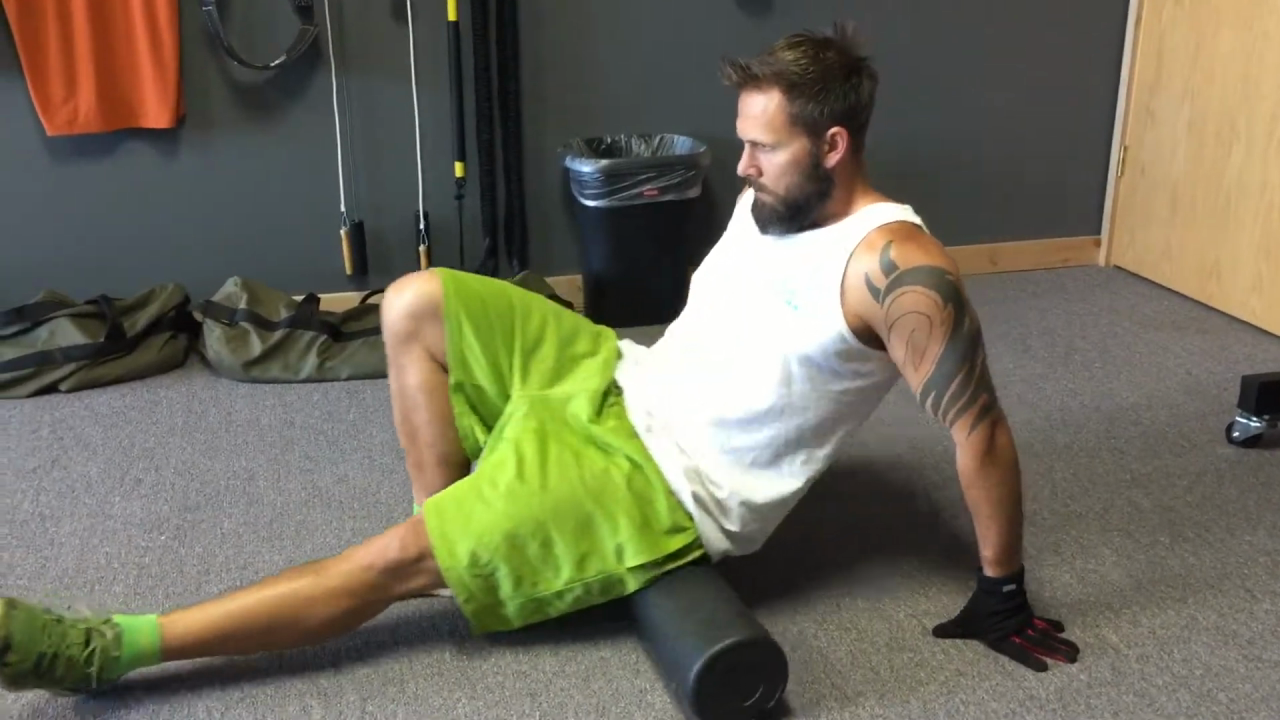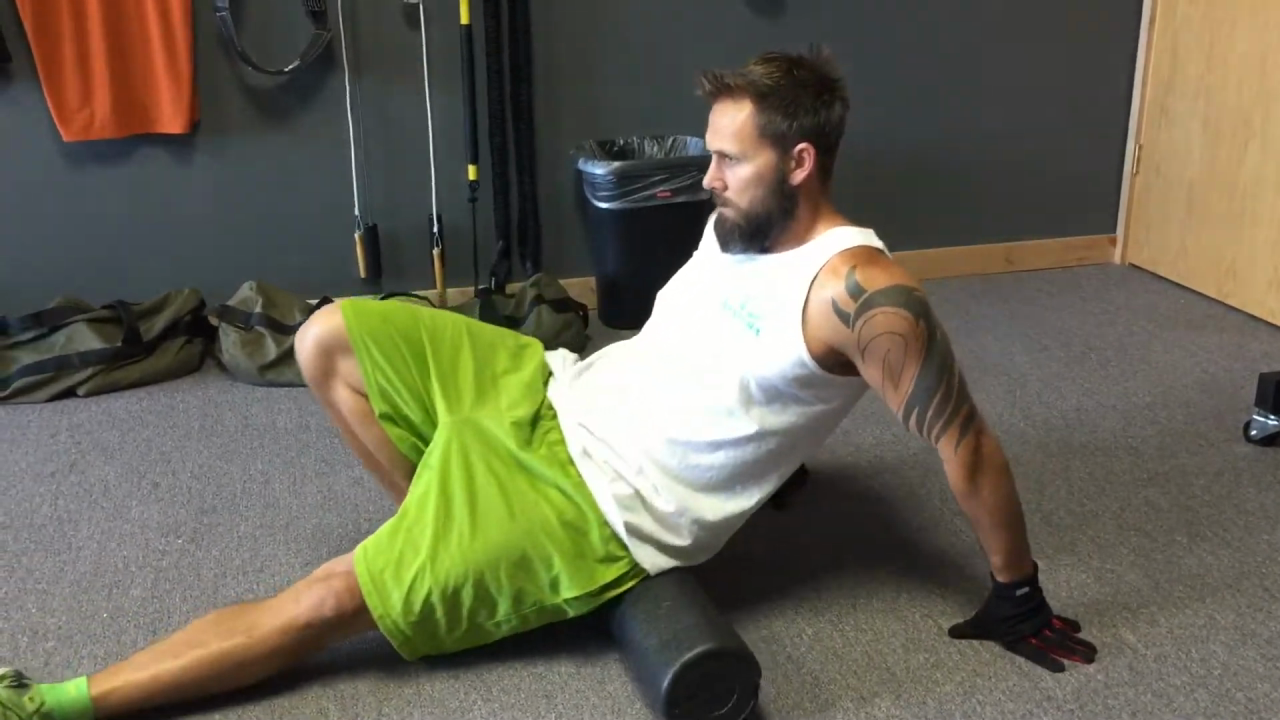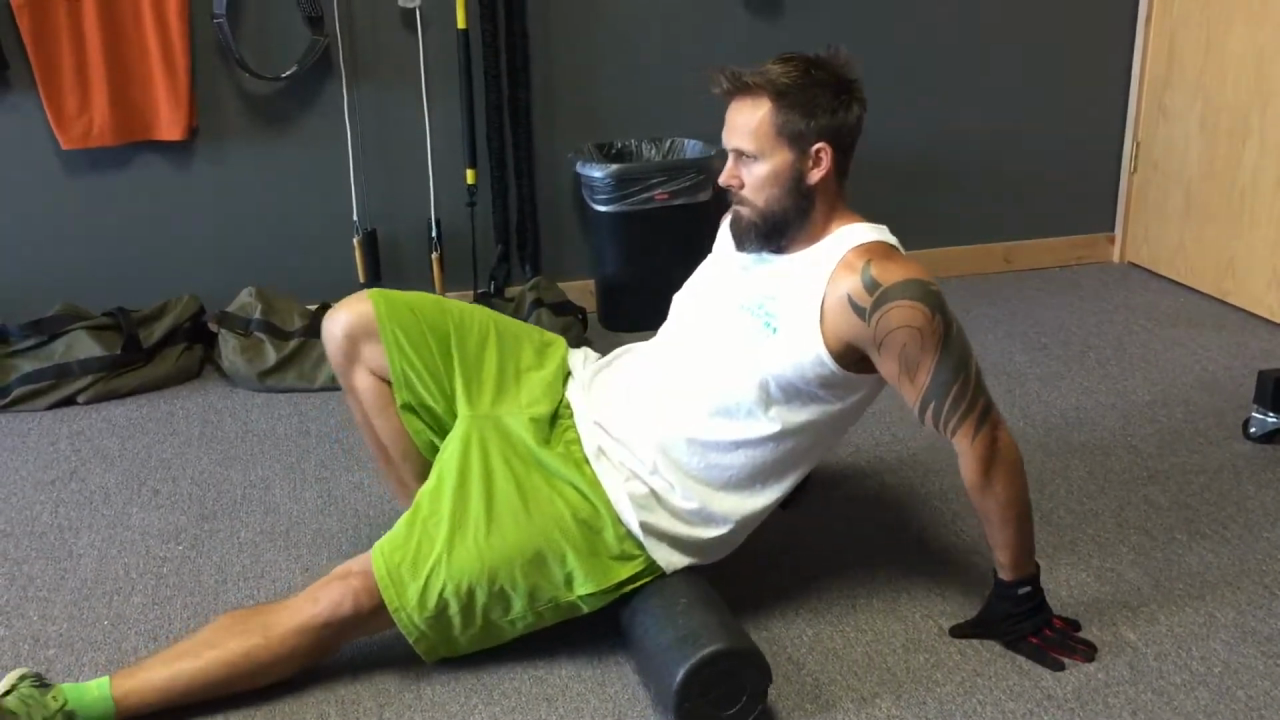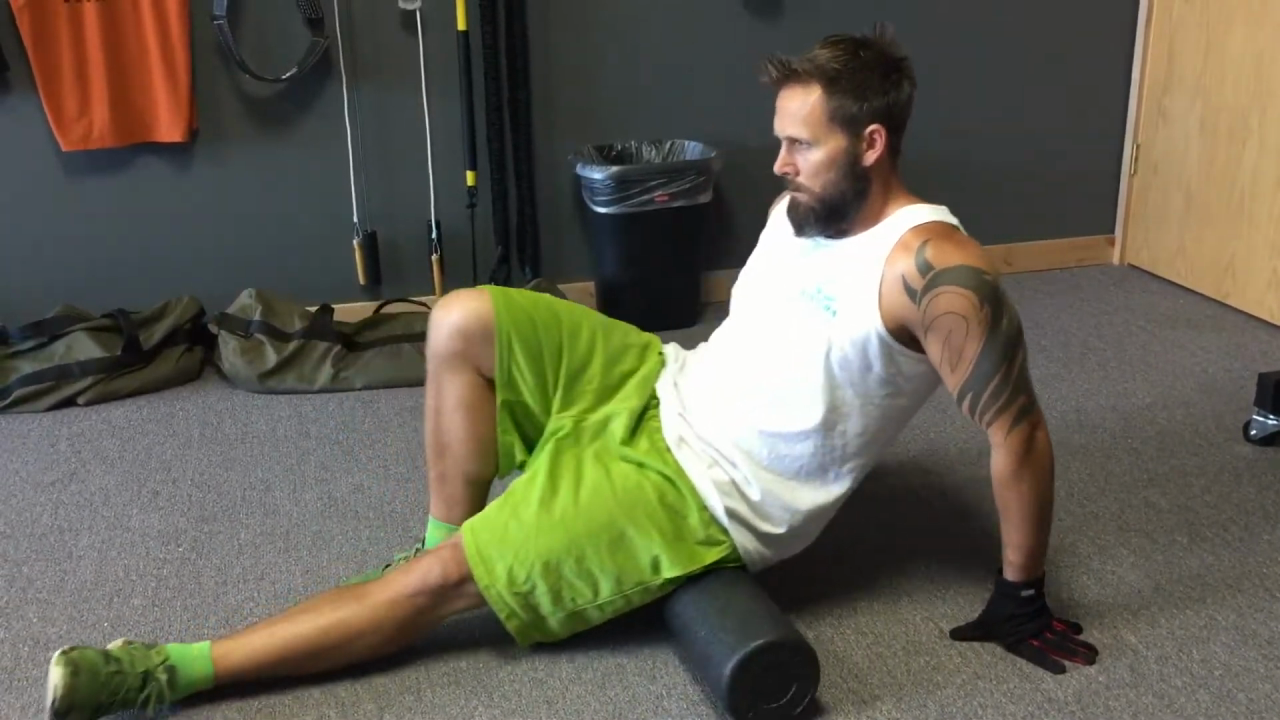
dt=0.5s
person 1, frame 1
left shoulder: (893, 266)
right shoulder: (769, 197)
left elbow: (978, 429)
left wrist: (1001, 595)
left hip: (666, 487)
right hip: (620, 384)
left knee: (398, 561)
right knee: (420, 304)
left ankle: (115, 648)
right ankle: (448, 522)
person 1, frame 2
left shoulder: (857, 291)
right shoulder: (744, 222)
left elbow: (965, 443)
left wrist: (1017, 599)
left hip: (599, 507)
right hip: (555, 398)
left knee: (332, 598)
right knee: (330, 339)
right ankle: (440, 534)
person 1, frame 3
left shoulder: (871, 287)
right shoulder: (753, 223)
left elbow: (981, 439)
left wrist: (1018, 596)
left hip: (614, 508)
right hip: (574, 396)
left knee: (350, 596)
right knee: (358, 326)
right ankle: (443, 529)
person 1, frame 4
left shoulder: (930, 268)
right shoulder: (805, 206)
left elbow: (1016, 432)
left wrist: (1020, 598)
left hip: (702, 496)
right hip: (658, 392)
left knee: (441, 583)
right knee: (466, 321)
right ankle: (444, 535)
